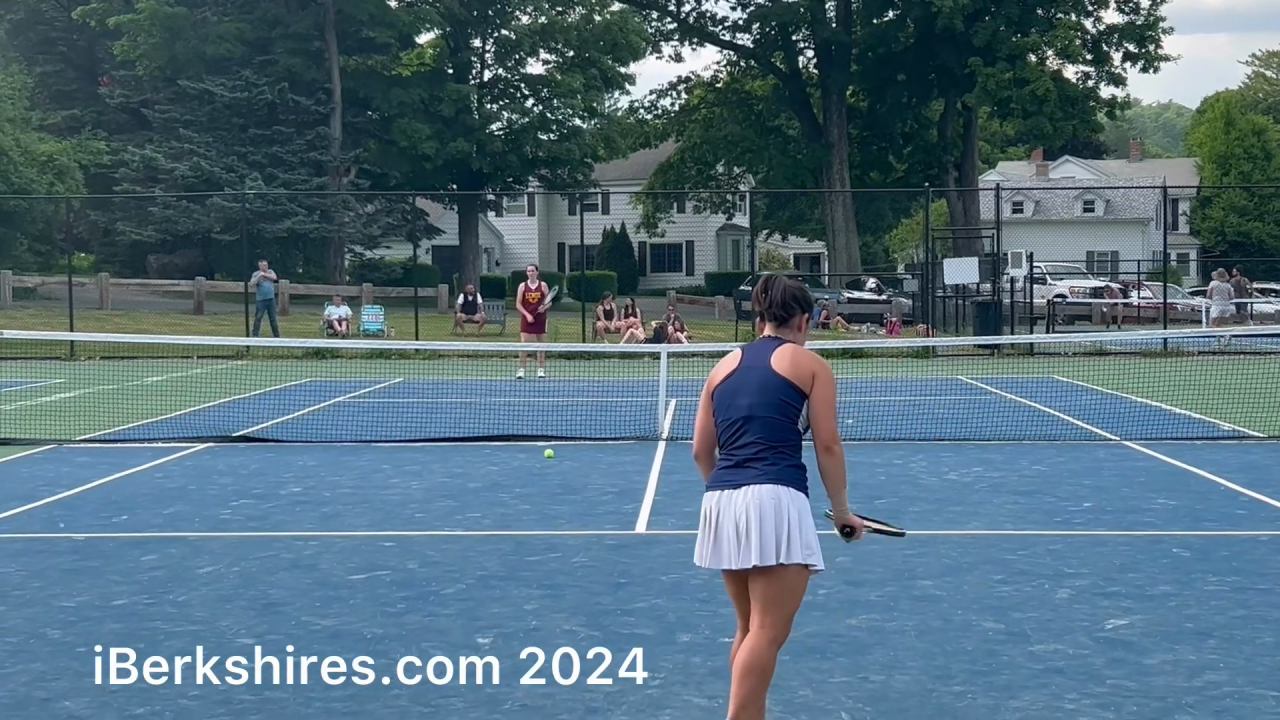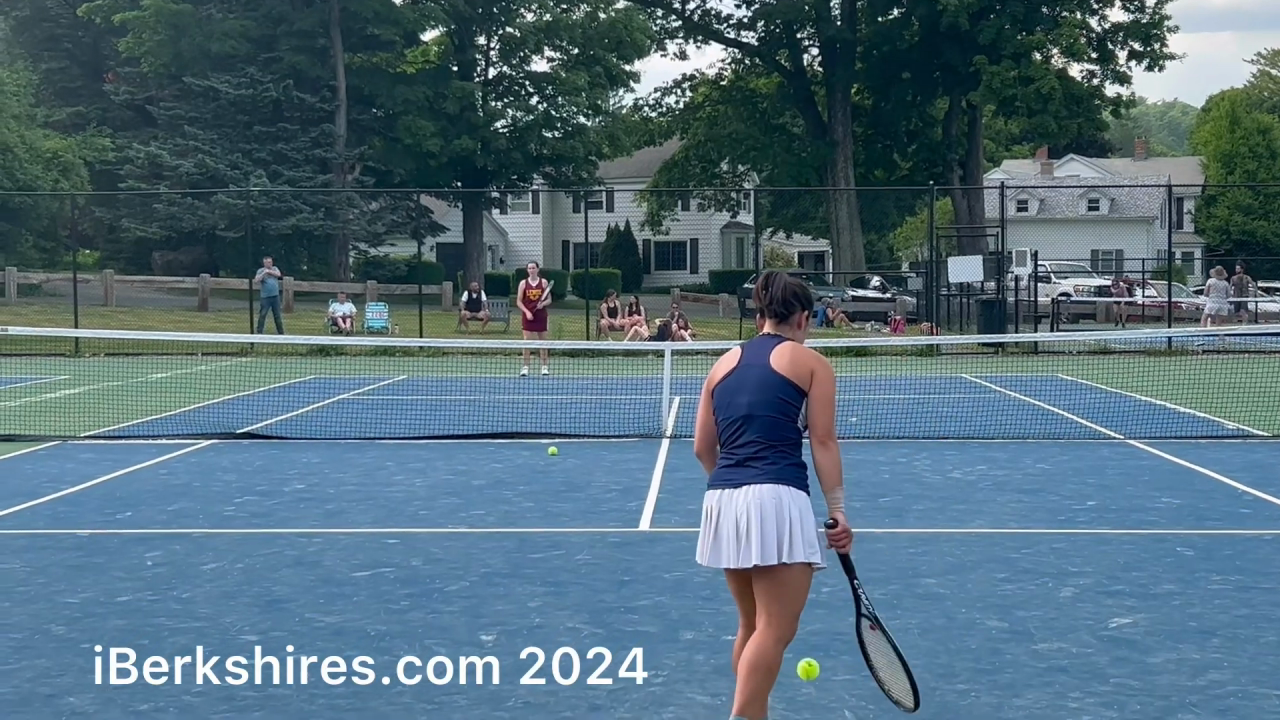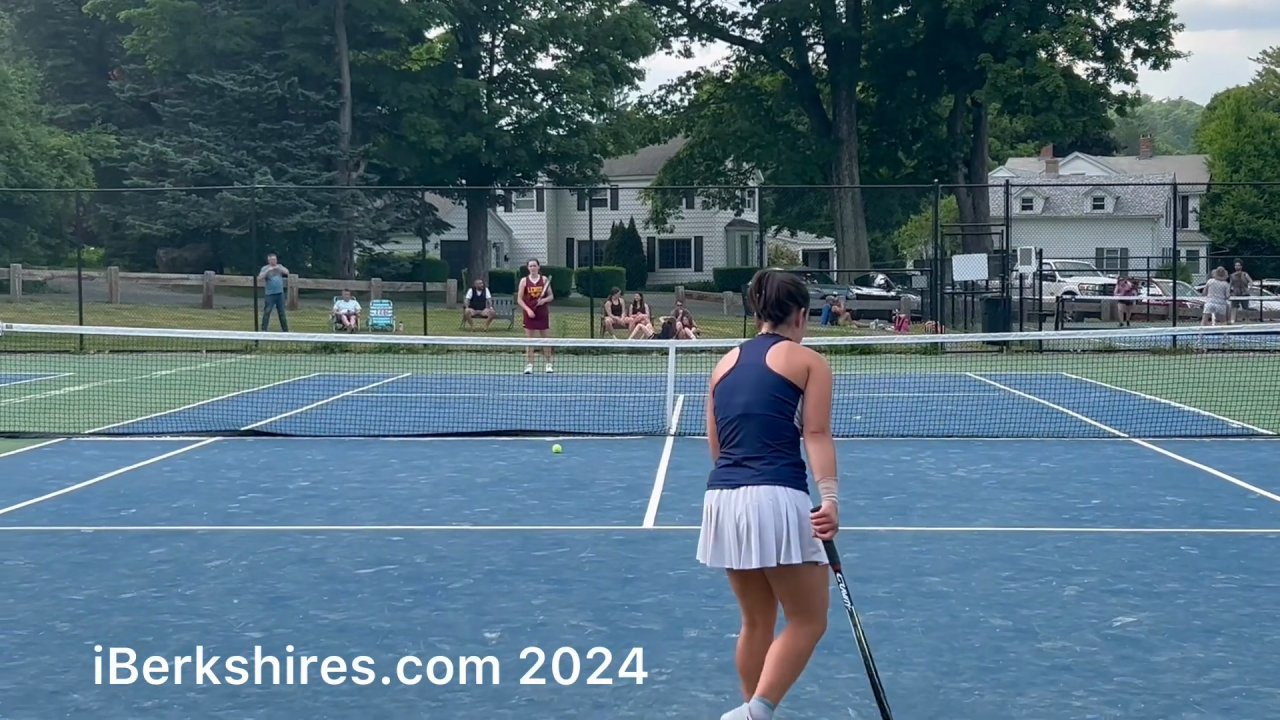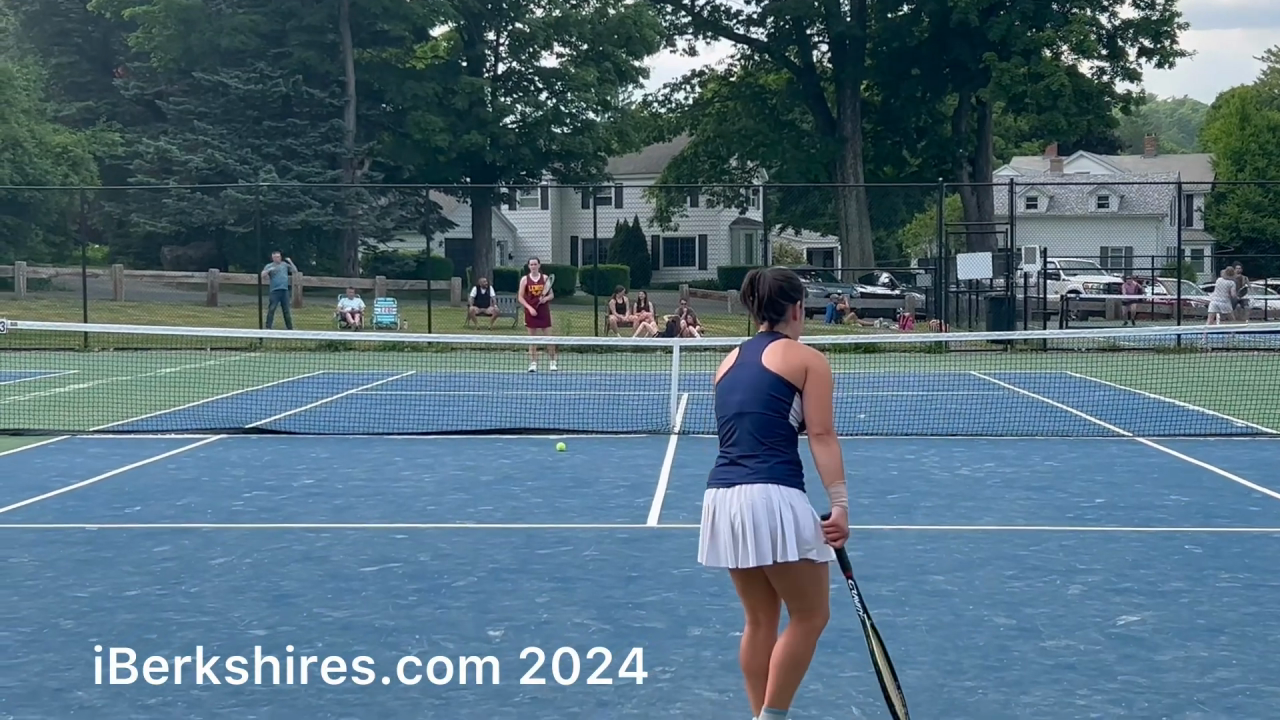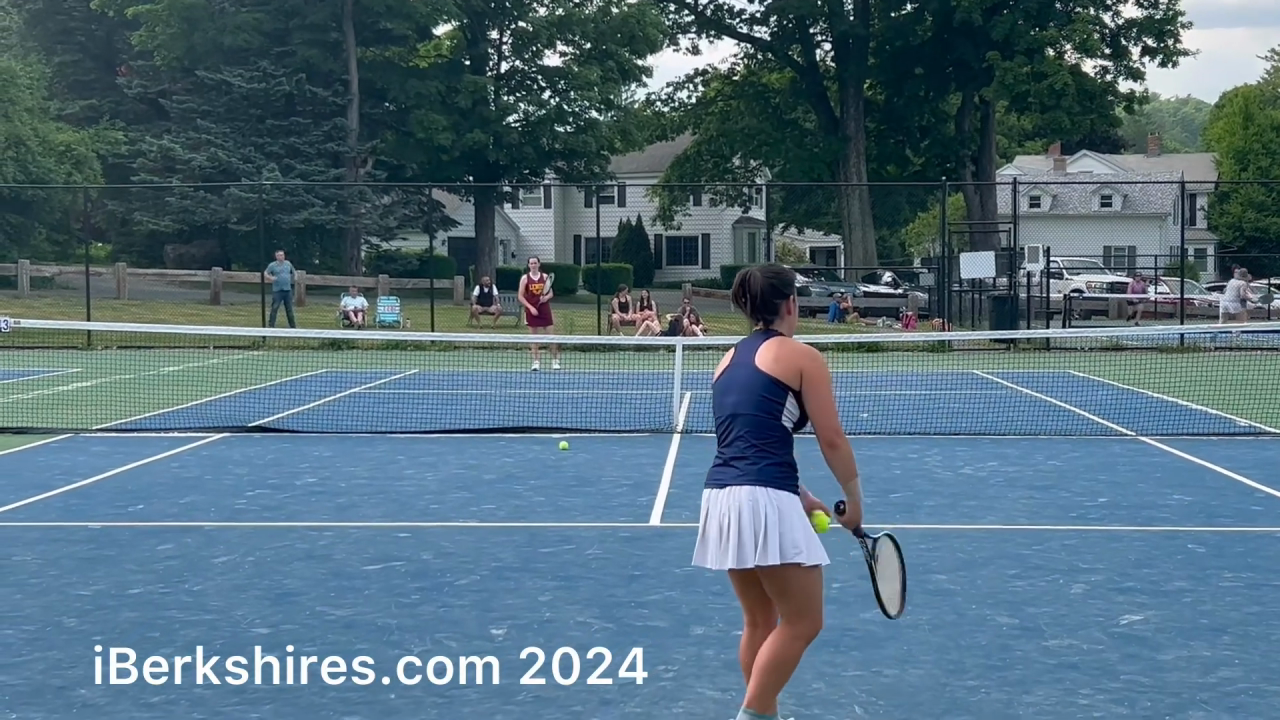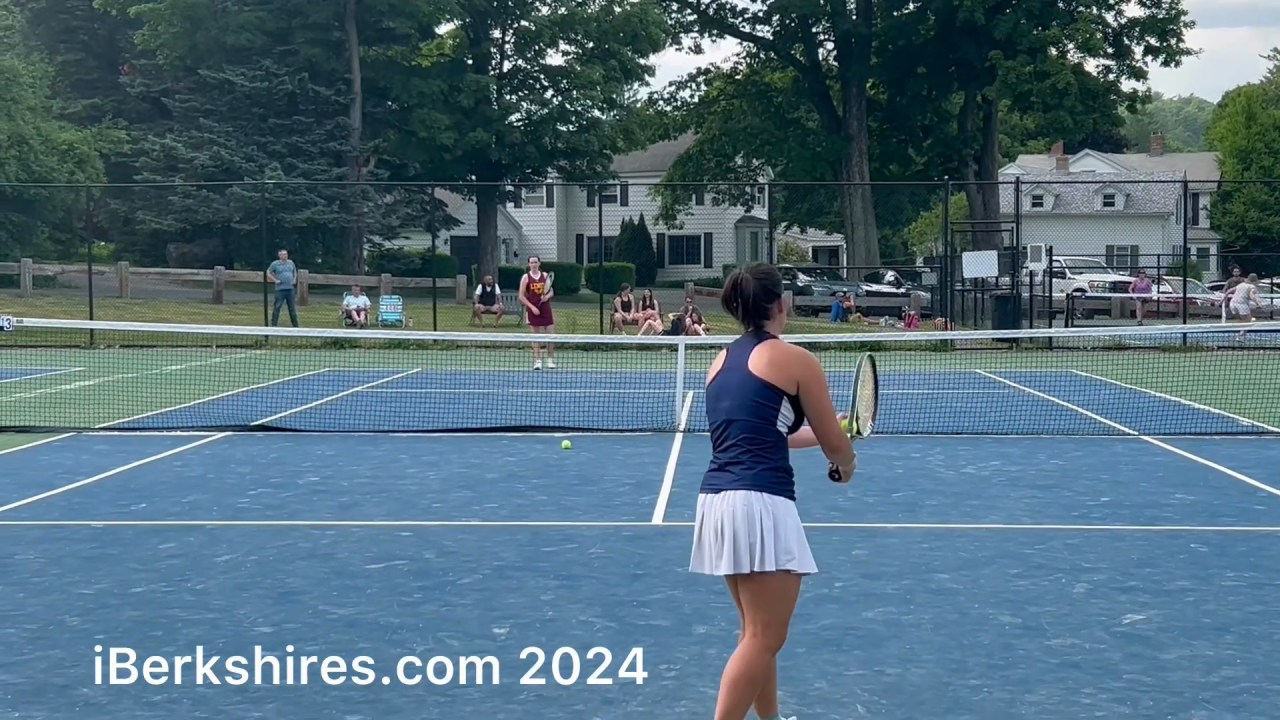
dt=0.2s
person 1, frame 1
left shoulder: (724, 366)
right shoulder: (811, 364)
left elbow: (702, 450)
right elbow: (827, 445)
right wrist: (842, 509)
left hip: (721, 502)
right hip: (775, 500)
left knee: (749, 628)
right knee: (768, 632)
person 1, frame 2
left shoulder: (724, 363)
right shoulder: (811, 362)
left elbow: (703, 448)
right elbow: (823, 441)
right wrist: (838, 509)
left hip: (722, 501)
right hip: (777, 499)
left knee: (751, 625)
right knee: (774, 630)
person 1, frame 3
left shoulder: (726, 362)
right shoulder: (809, 360)
right elbow: (817, 434)
right wrist: (829, 498)
left hip: (722, 499)
right hip: (777, 499)
left knee: (756, 623)
right knee: (808, 621)
person 1, frame 4
left shoulder: (732, 360)
right shoulder: (807, 358)
right elbow: (821, 435)
right wrist: (839, 503)
left hip: (723, 496)
right hip: (771, 497)
left knee: (760, 621)
right knee: (810, 617)
person 1, frame 5
left shoulder: (730, 359)
right shoulder: (802, 356)
right elbow: (831, 439)
left wrist: (803, 497)
right wrist: (853, 498)
left hip: (720, 497)
right hip: (765, 500)
left knee: (760, 623)
right knee: (801, 624)
person 1, frame 6
left shoulder: (721, 361)
right shoulder: (795, 359)
right elbow: (836, 443)
left wrist: (816, 434)
right wrist: (846, 465)
left hip: (716, 502)
right hip: (760, 504)
left knee: (760, 629)
right knee: (763, 639)
